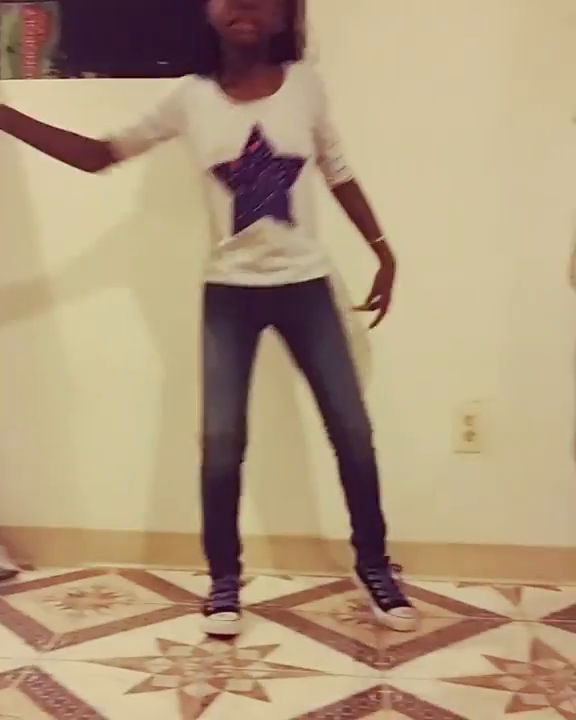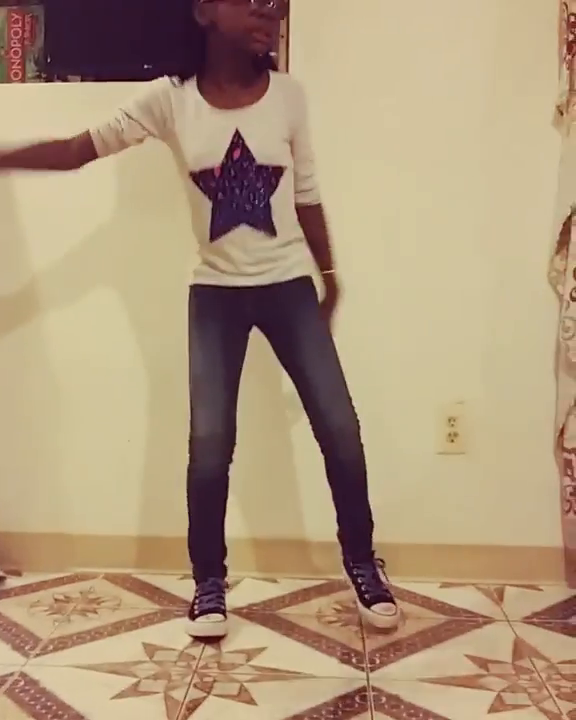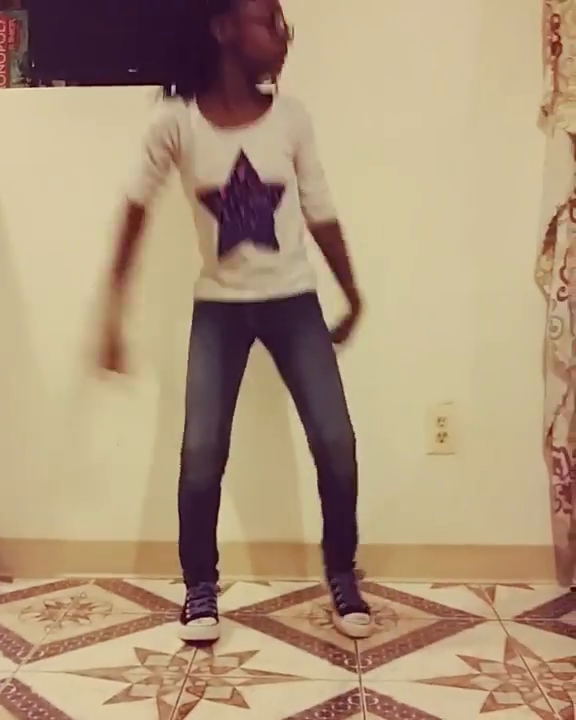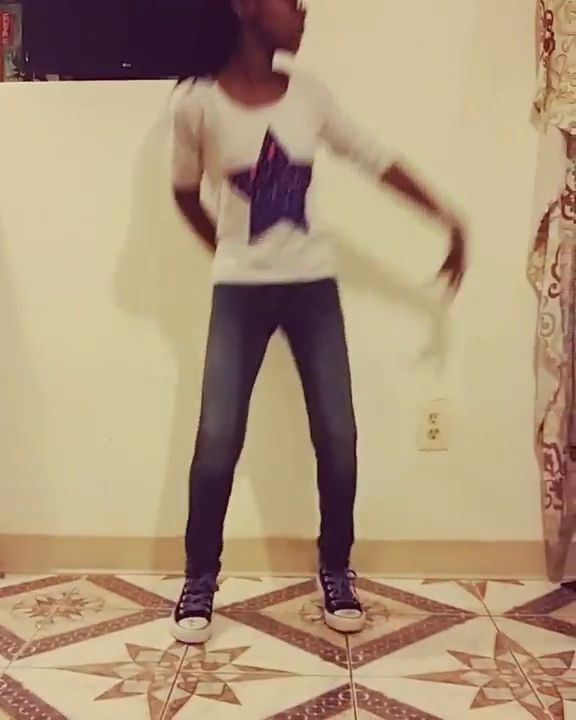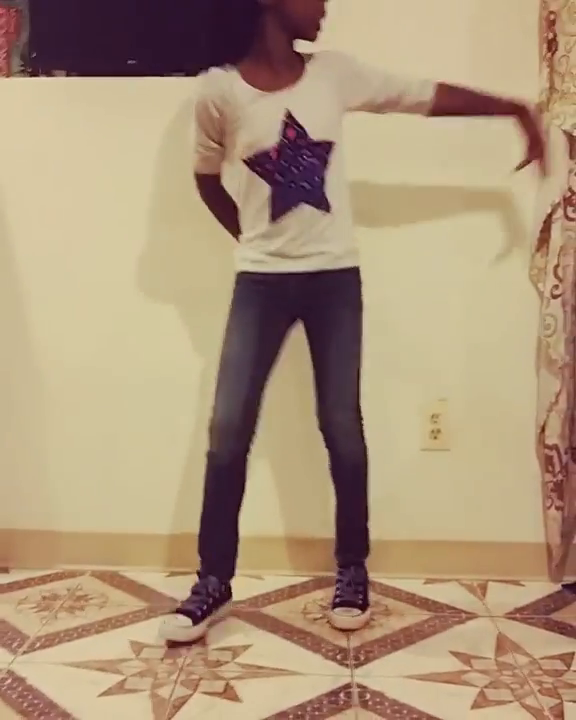
dt=0.2s
person 1, frame 1
left shoulder: (305, 85)
right shoulder: (189, 97)
left elbow: (339, 174)
right elbow: (99, 154)
left wrist: (382, 252)
left hip: (305, 285)
right hip: (231, 291)
left knee: (352, 430)
right knee: (222, 441)
left ankle: (374, 563)
right ankle: (224, 578)
person 1, frame 2
left shoulder: (287, 95)
right shoulder: (168, 100)
left elbow: (306, 196)
right elbow: (79, 149)
left wrist: (330, 276)
left hip: (289, 287)
right hip: (215, 294)
left knee: (340, 428)
right knee: (209, 443)
left ankle: (361, 562)
right ankle: (209, 579)
person 1, frame 3
left shoulder: (291, 118)
right shoulder: (176, 123)
left elbow: (320, 213)
right elbow: (135, 212)
left wrist: (353, 295)
right wrist: (114, 311)
left hip: (292, 300)
right hip: (219, 307)
left knee: (336, 445)
right knee: (202, 454)
left ankle: (342, 575)
right ankle: (200, 585)
person 1, frame 4
left shoulder: (310, 97)
right shoulder: (198, 104)
left elbow: (381, 162)
right elbow: (186, 193)
left wrist: (451, 220)
left hip: (314, 289)
right hip: (239, 291)
left knee: (336, 437)
right knee: (216, 438)
left ankle: (335, 568)
right ankle: (200, 579)
person 1, frame 5
left shoulder: (336, 73)
right shoulder: (219, 89)
left elbow: (432, 96)
right elbow: (207, 179)
left wrist: (519, 109)
left hip: (335, 277)
right hip: (260, 281)
left knee: (343, 430)
right knee: (228, 428)
left ankle: (352, 567)
right ankle: (214, 578)
